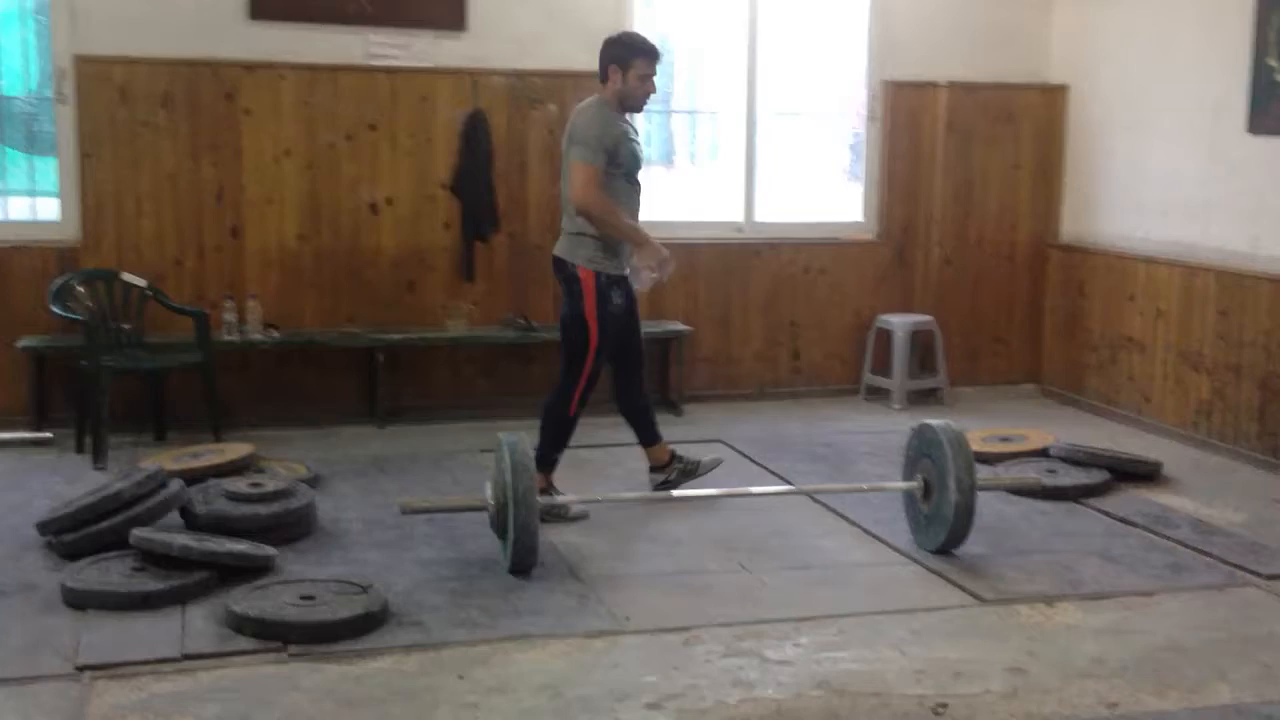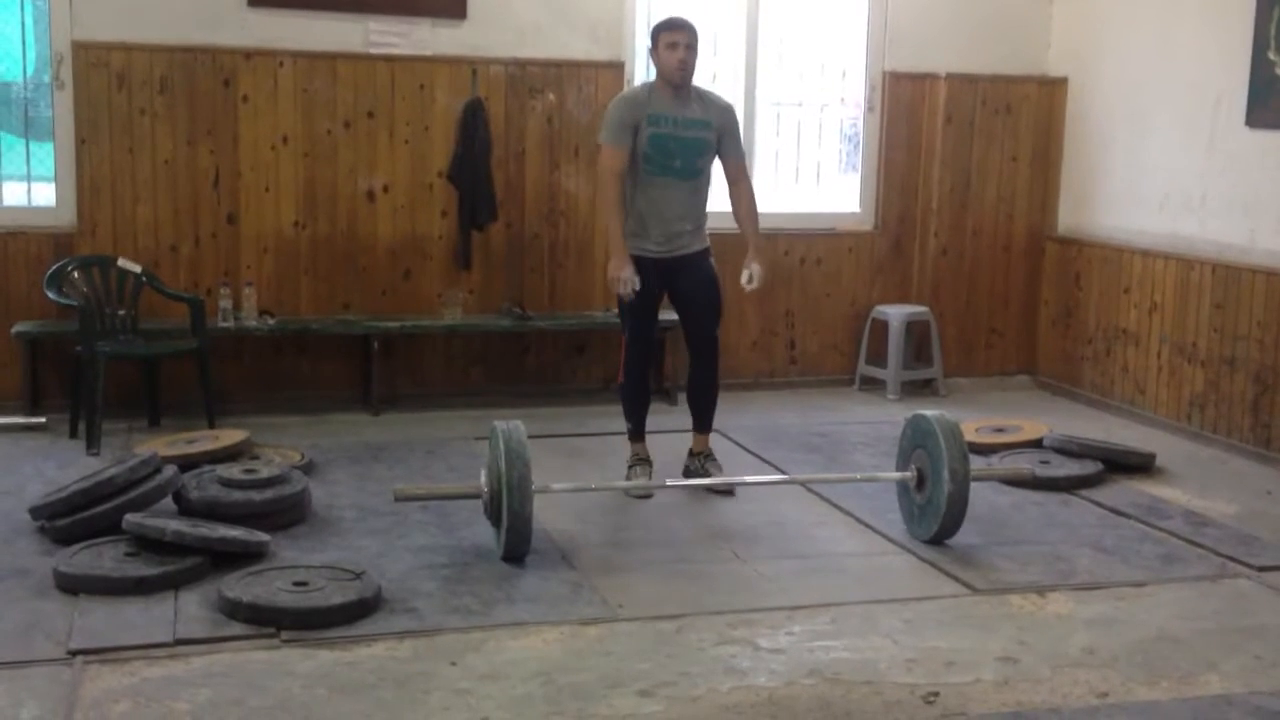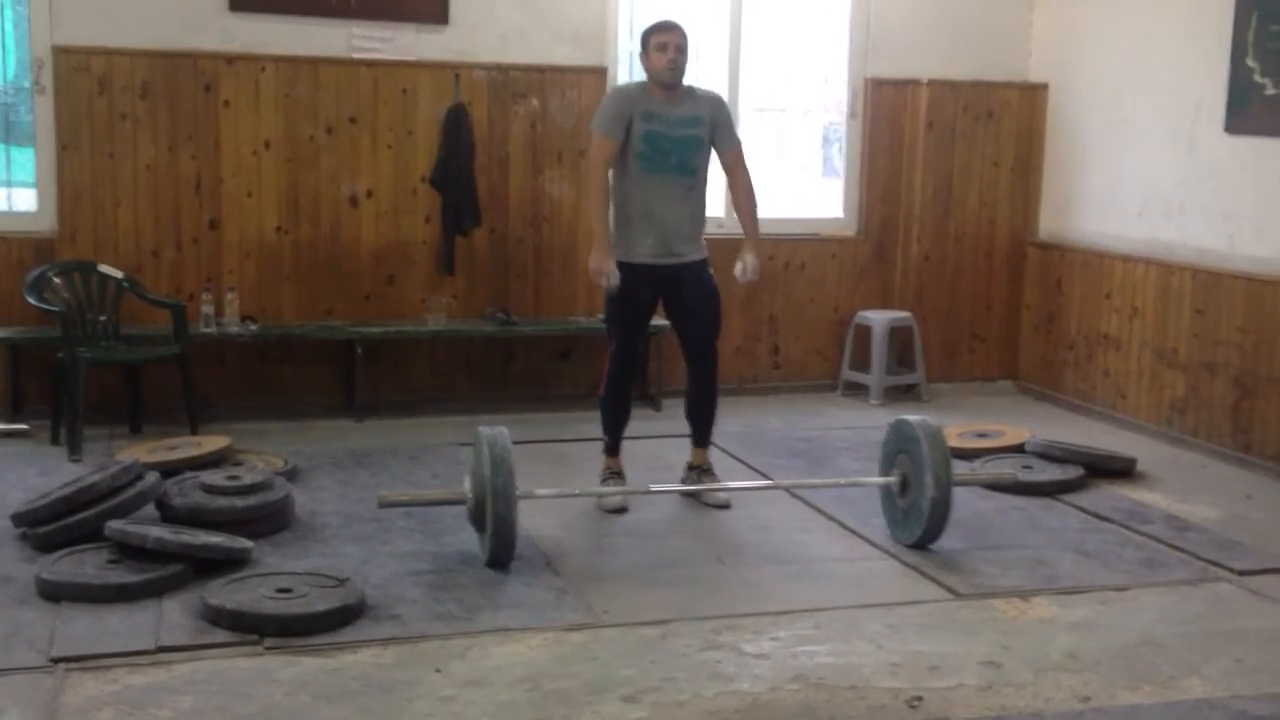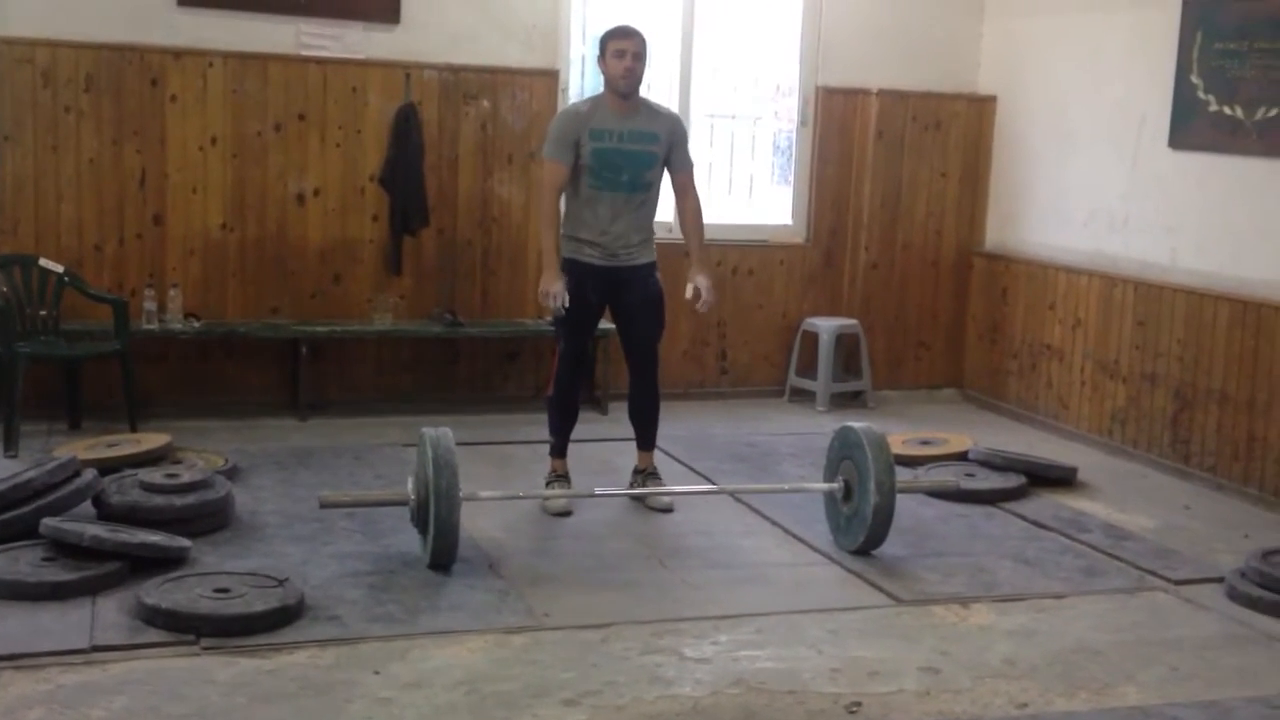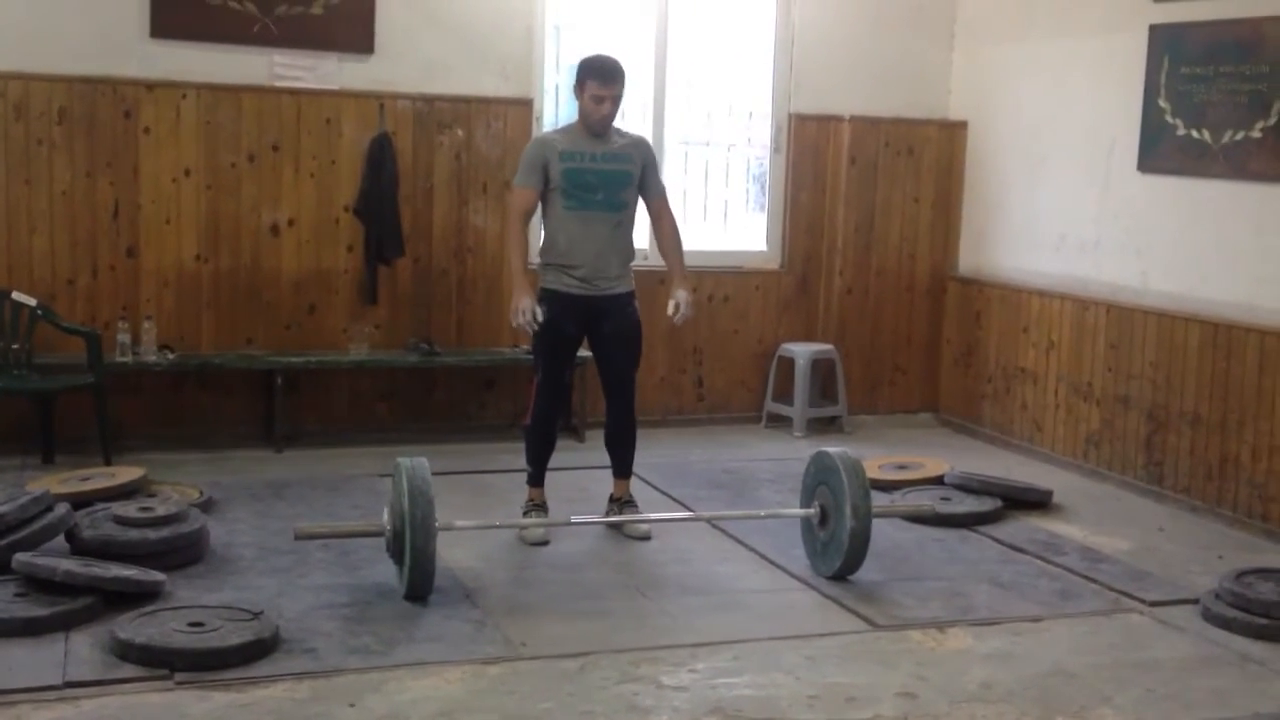
dt=1s
person 1, frame 1
left shoulder: (618, 120)
right shoulder: (594, 121)
right elbow: (583, 197)
left wrist: (638, 246)
right wrist: (642, 242)
left hip: (614, 267)
right hip: (590, 268)
left knee: (628, 367)
right knee: (580, 377)
left ankle: (664, 463)
right ankle: (538, 488)
person 1, frame 2
left shoulder: (719, 112)
right shoulder: (629, 106)
left elbow: (739, 182)
right elbow: (611, 180)
left wrist: (752, 252)
right wrist: (618, 254)
left hip: (693, 253)
right hip: (640, 255)
left knee: (706, 351)
right knee: (638, 354)
left ankle: (700, 453)
right ankle: (639, 454)
person 1, frame 3
left shoulder: (710, 106)
right shoulder: (624, 101)
left elbow: (737, 173)
right elbow: (598, 171)
left wrist: (750, 244)
right wrist: (601, 246)
left hip: (690, 260)
right hip: (633, 260)
left knee: (704, 362)
right knee: (622, 364)
left ankle: (699, 466)
right ankle: (612, 468)
person 1, frame 4
left shoulder: (668, 125)
right shoulder: (573, 120)
left elbow: (686, 195)
right elbow: (551, 197)
left wrist: (697, 267)
right wrist: (550, 268)
left hip: (638, 266)
right hip: (581, 264)
left knee: (645, 367)
right knee: (571, 367)
left ankle: (645, 469)
right ankle: (557, 471)
person 1, frame 5
left shoulder: (637, 149)
right shoulder: (546, 147)
left elbow: (662, 216)
right elbow: (518, 218)
left wrist: (679, 281)
right wrist: (520, 287)
left hip: (617, 295)
right hip: (559, 294)
left knee: (622, 398)
right knee: (548, 399)
left ankle: (621, 498)
right ankle: (535, 501)
